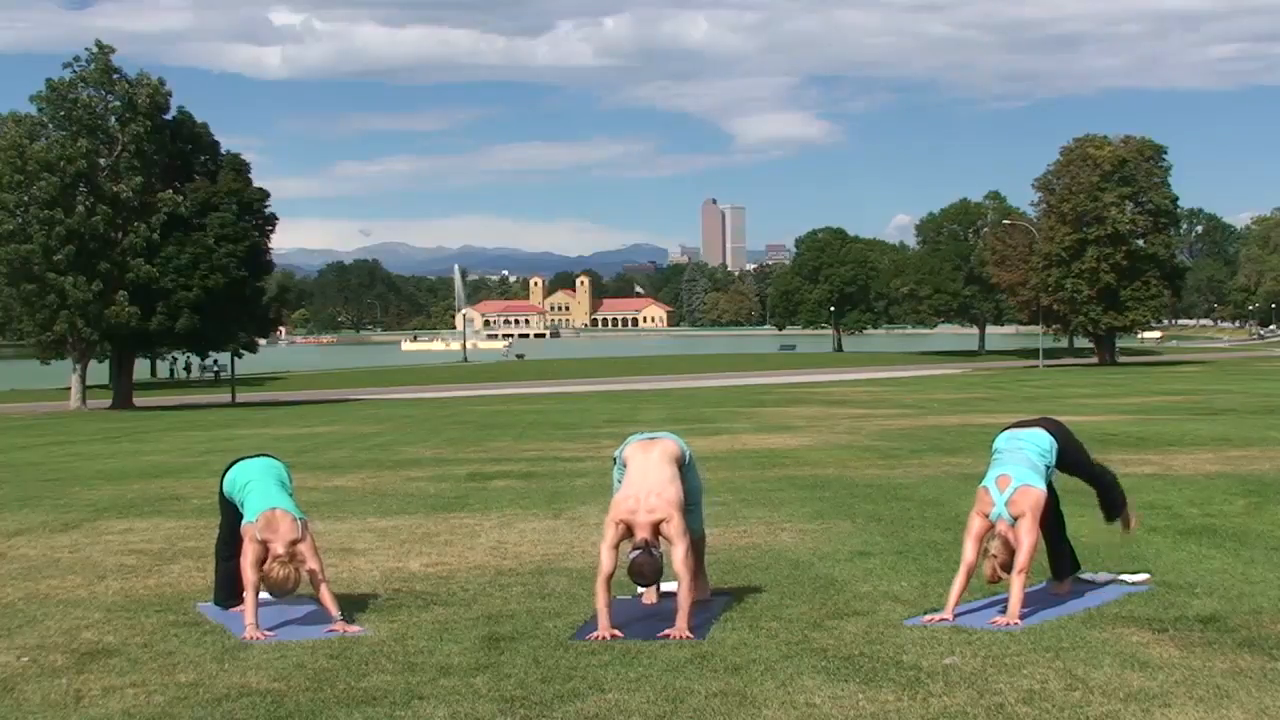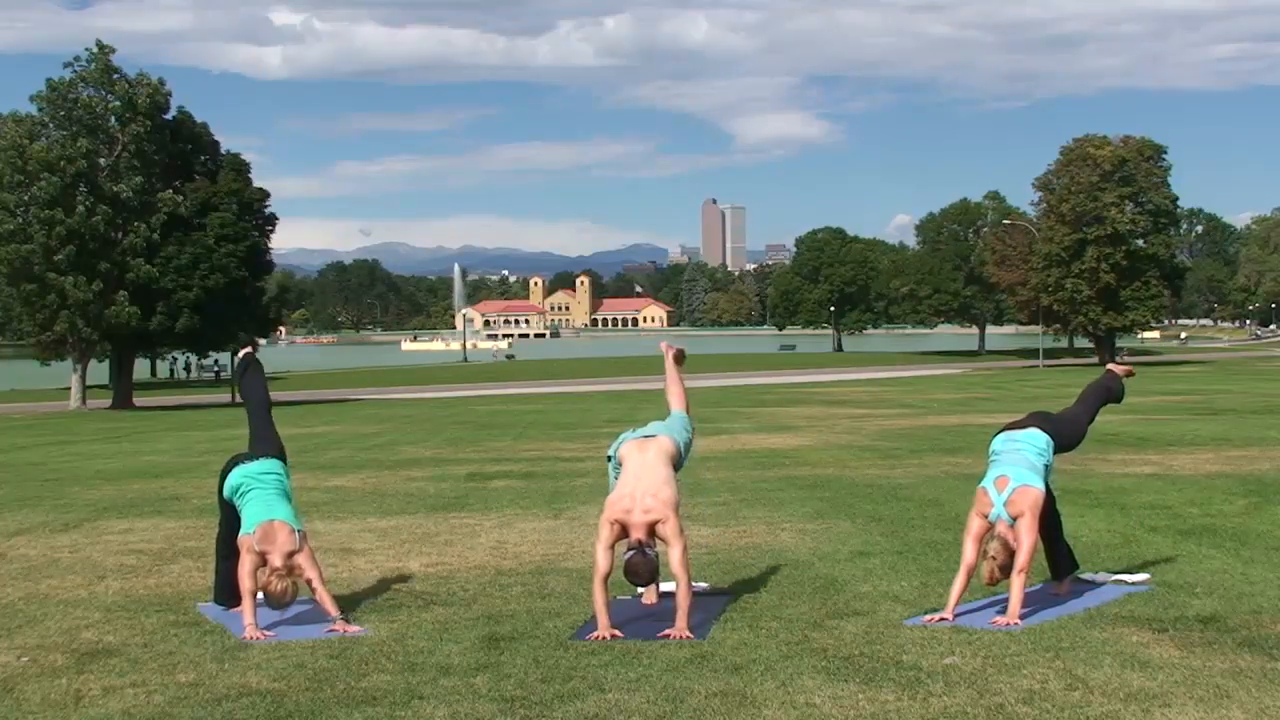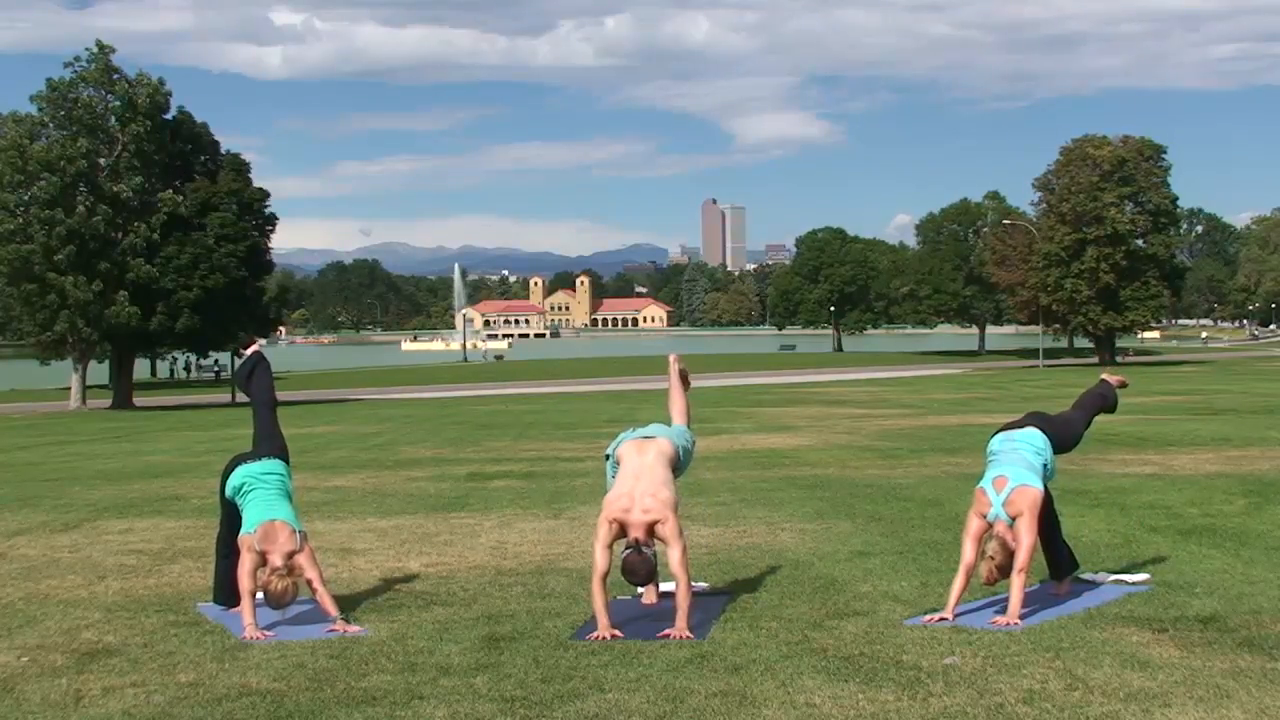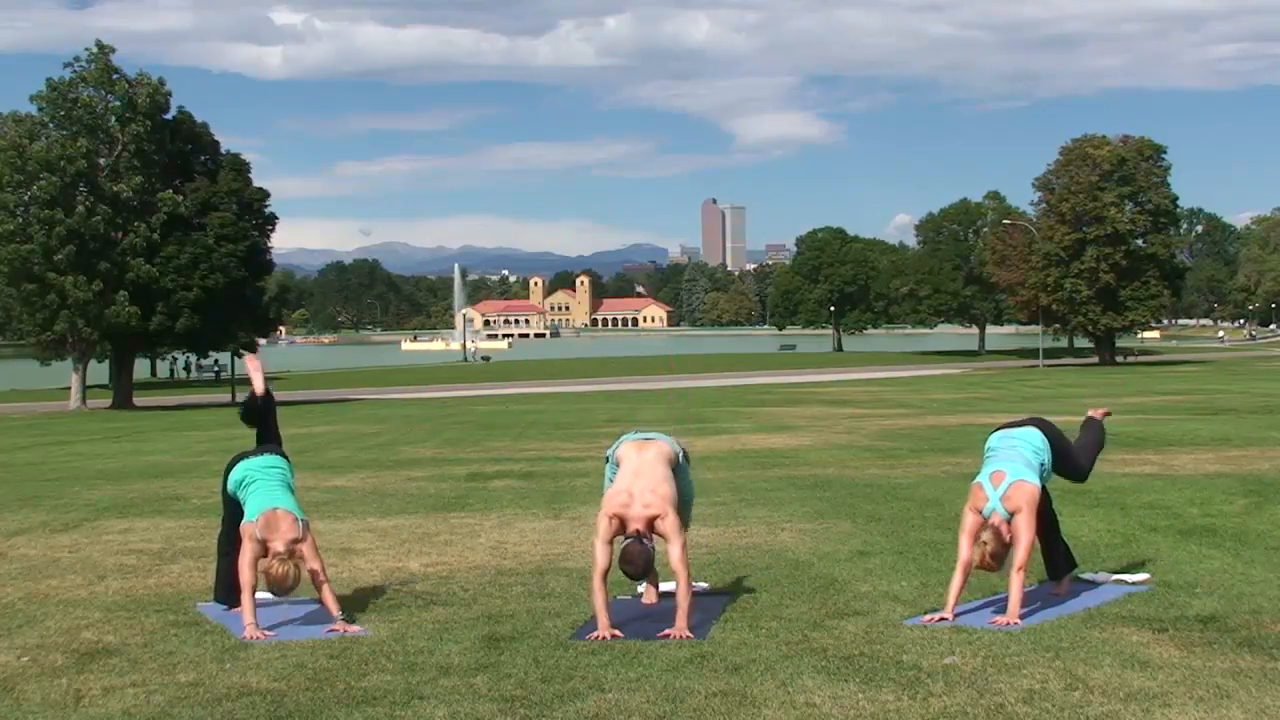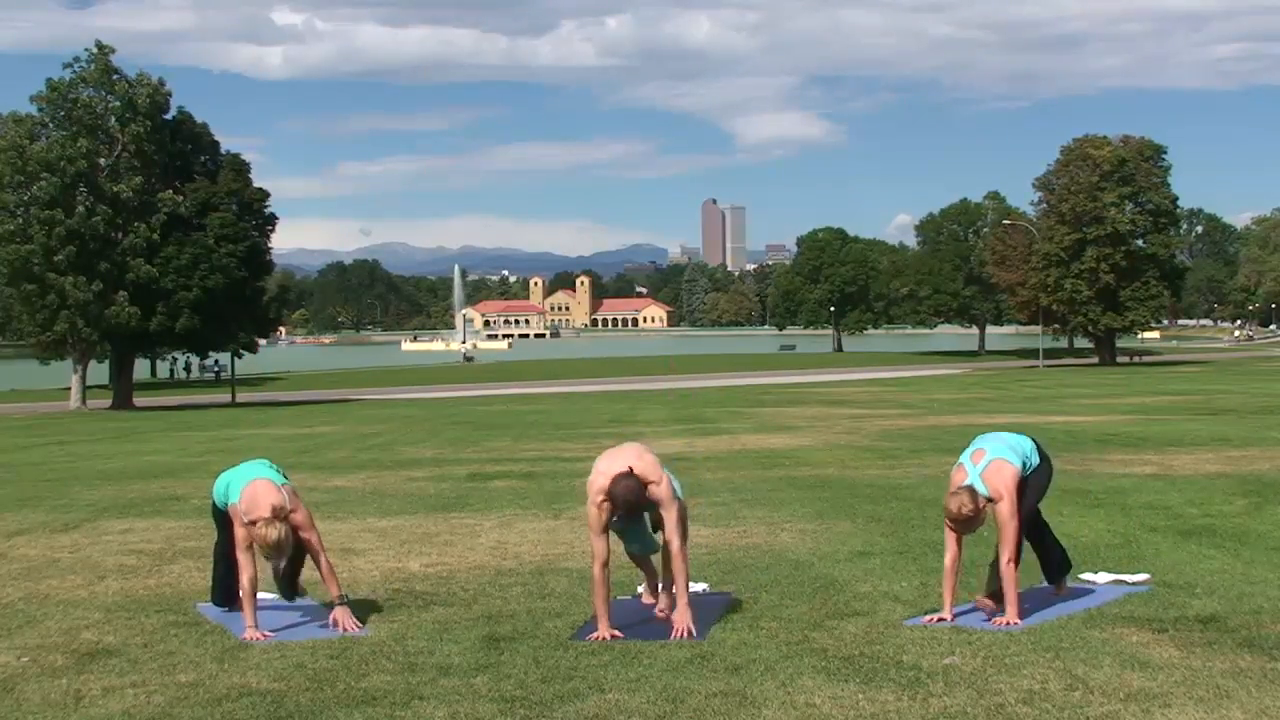
dt=1s
person 1, frame 1
left shoulder: (300, 535)
right shoulder: (253, 536)
left elbow: (320, 580)
right elbow: (250, 586)
left wrist: (339, 618)
right wrist: (251, 626)
right hip: (236, 477)
right knee: (230, 544)
right ankle: (227, 598)
person 1, frame 2
left shoulder: (297, 546)
right shoulder: (251, 547)
left elbow: (318, 585)
right elbow: (247, 591)
left wrist: (338, 619)
right wrist: (250, 626)
left hip: (270, 468)
right hip: (237, 477)
left knee: (260, 411)
right knee: (228, 543)
left ankle: (247, 361)
right ankle: (226, 599)
person 1, frame 3
left shoulder: (297, 543)
right shoulder: (251, 544)
left elbow: (318, 586)
right elbow: (246, 591)
left wrist: (339, 619)
right wrist: (250, 626)
left hip: (273, 467)
right hip: (239, 475)
left knee: (265, 410)
right knee: (229, 541)
left ankle: (254, 359)
right ankle: (226, 601)
person 1, frame 4
left shoulder: (301, 535)
right shoulder: (253, 535)
left elbow: (320, 579)
right elbow: (247, 586)
left wrist: (339, 618)
right wrist: (250, 625)
left hip: (275, 464)
right hip: (241, 472)
left knee: (270, 443)
right knee: (232, 540)
left ankle: (259, 392)
right ankle: (228, 600)
person 1, frame 5
left shoulder: (293, 508)
right shoulder: (241, 513)
left elbow: (320, 555)
right elbow: (246, 572)
left knee: (299, 547)
right knee: (229, 551)
left ankle: (289, 587)
right ankle: (226, 599)
person 2, frame 1
left shoulder: (671, 518)
right shoulder: (617, 521)
left elbow: (684, 577)
right elbow: (603, 576)
left wrist: (682, 625)
right wrist: (603, 625)
left hip: (674, 449)
right hip: (630, 450)
left knee: (692, 524)
left ankle: (699, 573)
right ankle: (652, 585)
person 2, frame 2
left shoulder: (666, 519)
right shoulder: (612, 520)
left elbow: (682, 577)
right elbow: (600, 577)
left wrist: (681, 625)
right wrist: (603, 625)
left hip: (667, 441)
right hip: (626, 447)
left knee: (679, 415)
left ankle: (670, 357)
right ankle: (651, 585)
person 2, frame 3
left shoulder: (665, 518)
right shoulder: (610, 519)
left elbow: (682, 577)
right elbow: (598, 577)
left wrist: (681, 625)
right wrist: (603, 625)
left hip: (666, 444)
right hip: (624, 447)
left knee: (681, 430)
left ankle: (674, 369)
right ankle: (651, 584)
person 2, frame 4
left shoulder: (664, 516)
right shoulder: (609, 516)
left elbow: (682, 575)
right elbow: (598, 576)
left wrist: (681, 625)
right wrist: (603, 625)
left hip: (666, 448)
right hip: (623, 449)
right ankle: (651, 578)
person 2, frame 5
left shoulder: (657, 482)
right shoulder: (598, 499)
left elbow: (676, 545)
right elbow: (599, 565)
left wrist: (683, 605)
left knee: (675, 515)
right knee: (635, 545)
left ankle: (667, 590)
right ankle: (650, 577)
person 3, frame 1
left shoulder: (1026, 509)
right shoulder: (982, 512)
left elbow: (1020, 570)
right elbow: (966, 566)
left wrist: (1012, 614)
right wrist: (948, 610)
left hip: (1048, 438)
right hip: (1008, 440)
left knee: (1091, 473)
right knee: (1048, 515)
left ankle: (1120, 509)
right ankle: (1064, 574)
person 3, frame 2
left shoulder: (1024, 508)
right shoulder: (981, 510)
left elbow: (1021, 569)
right elbow: (966, 566)
left wrist: (1013, 614)
right wrist: (948, 610)
left hip: (1043, 436)
right hip: (1006, 440)
left knee: (1082, 412)
right knee: (1046, 518)
left ankle: (1113, 374)
right ankle: (1064, 574)
person 3, frame 3
left shoulder: (1024, 507)
right shoulder: (980, 510)
left elbow: (1020, 569)
right elbow: (965, 566)
left wrist: (1012, 614)
right wrist: (948, 610)
left hip: (1041, 436)
right hip: (1004, 440)
left knee: (1079, 416)
right knee: (1043, 517)
left ankle: (1107, 385)
right ankle: (1063, 573)
person 3, frame 4
left shoulder: (1021, 502)
right shoulder: (975, 506)
left elbow: (1019, 567)
right elbow: (962, 562)
left wrist: (1012, 613)
right wrist: (948, 609)
left hip: (1040, 437)
left knee: (1079, 470)
right knee: (1043, 517)
left ankle: (1094, 421)
right ankle: (1062, 574)
person 3, frame 5
left shoulder: (1001, 489)
right shoulder: (956, 494)
left elbow: (1007, 557)
right elbow: (951, 556)
left wrist: (1011, 612)
right wrist: (946, 609)
left hip: (1032, 459)
left knee: (1017, 523)
right knee: (1030, 524)
left ankle: (995, 597)
right ankle: (1059, 573)
